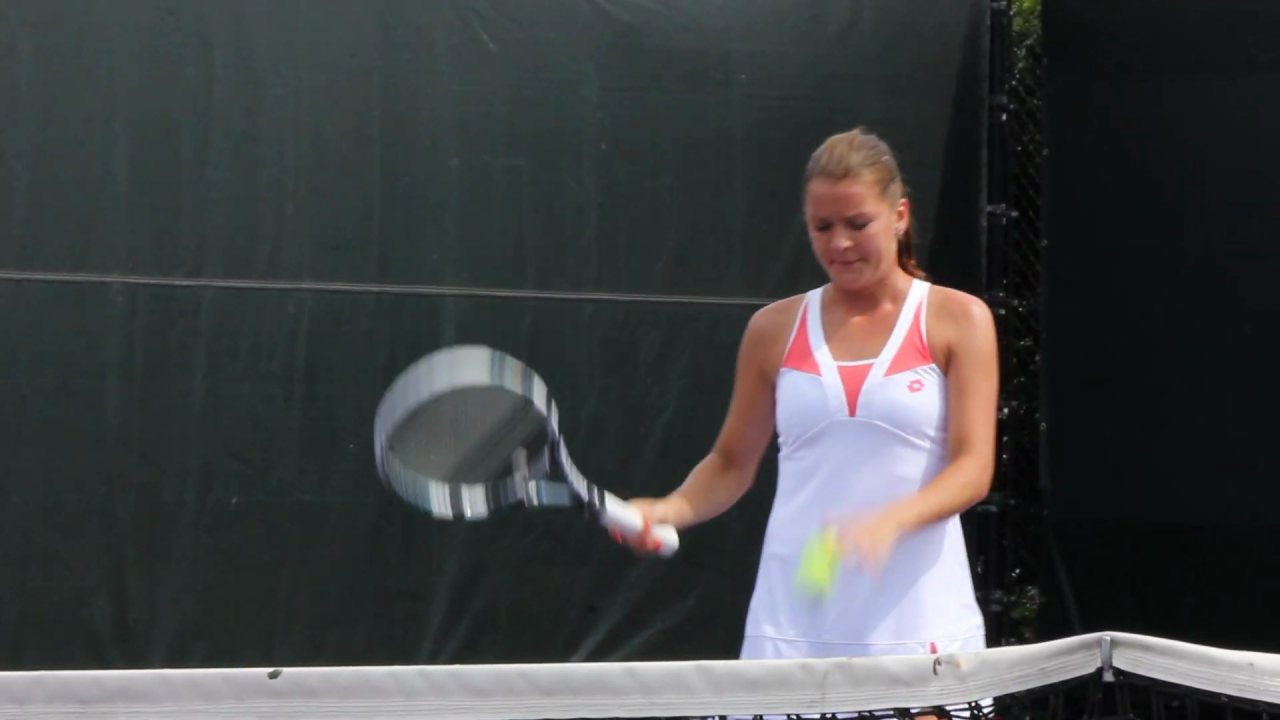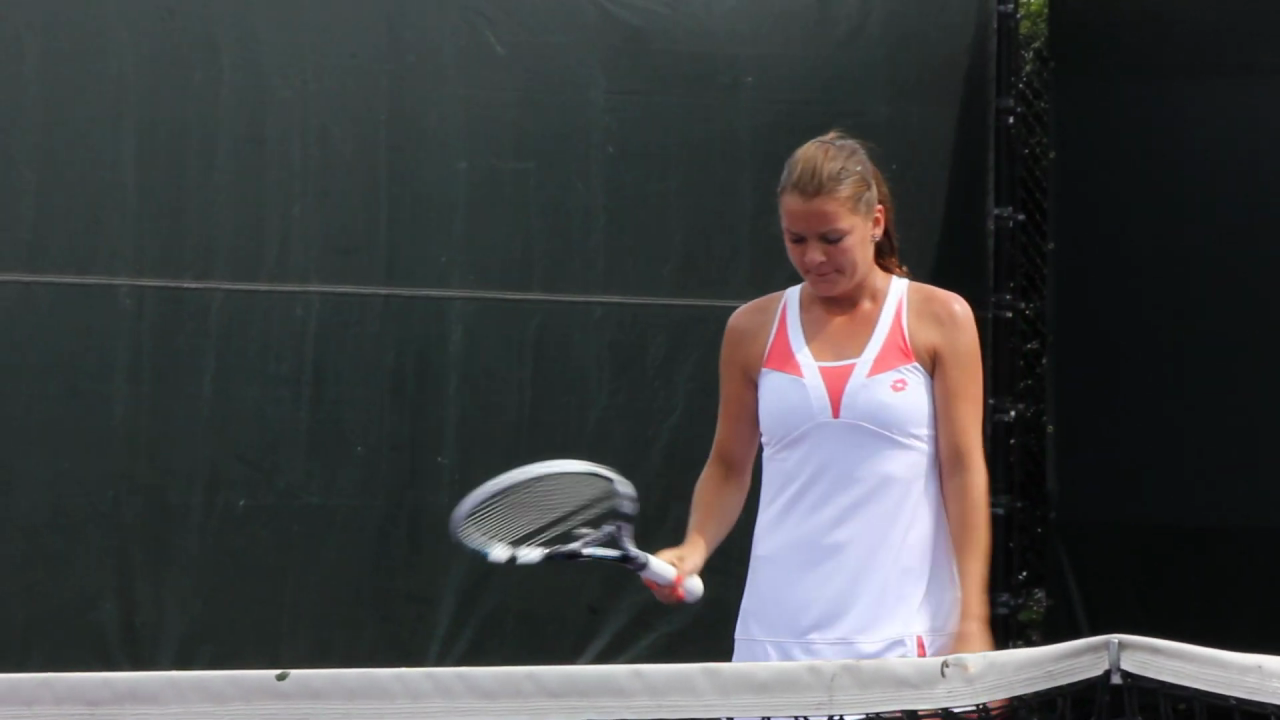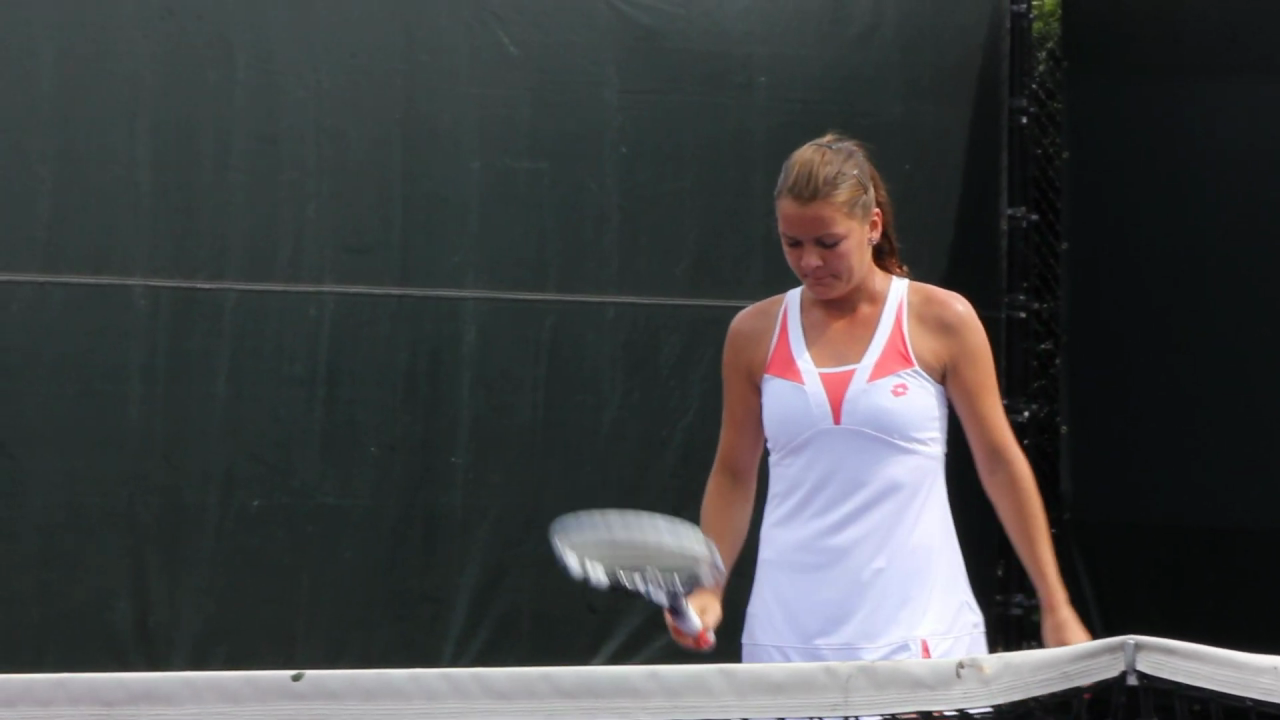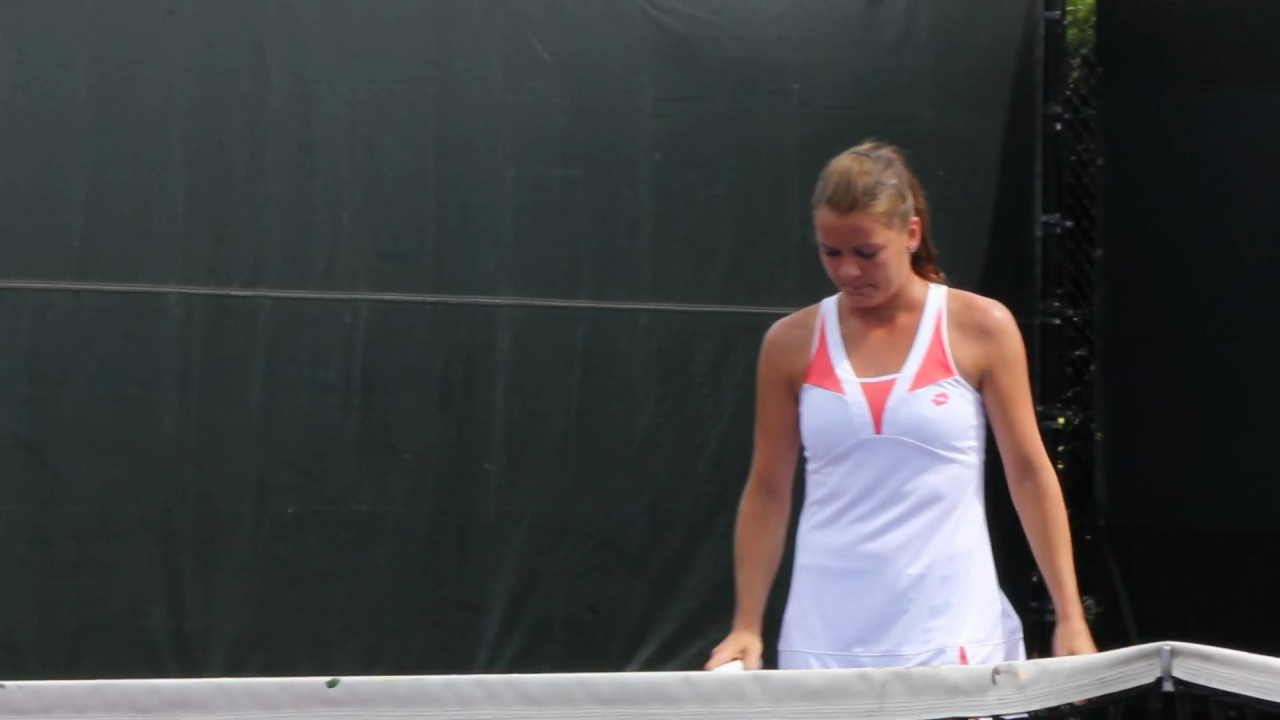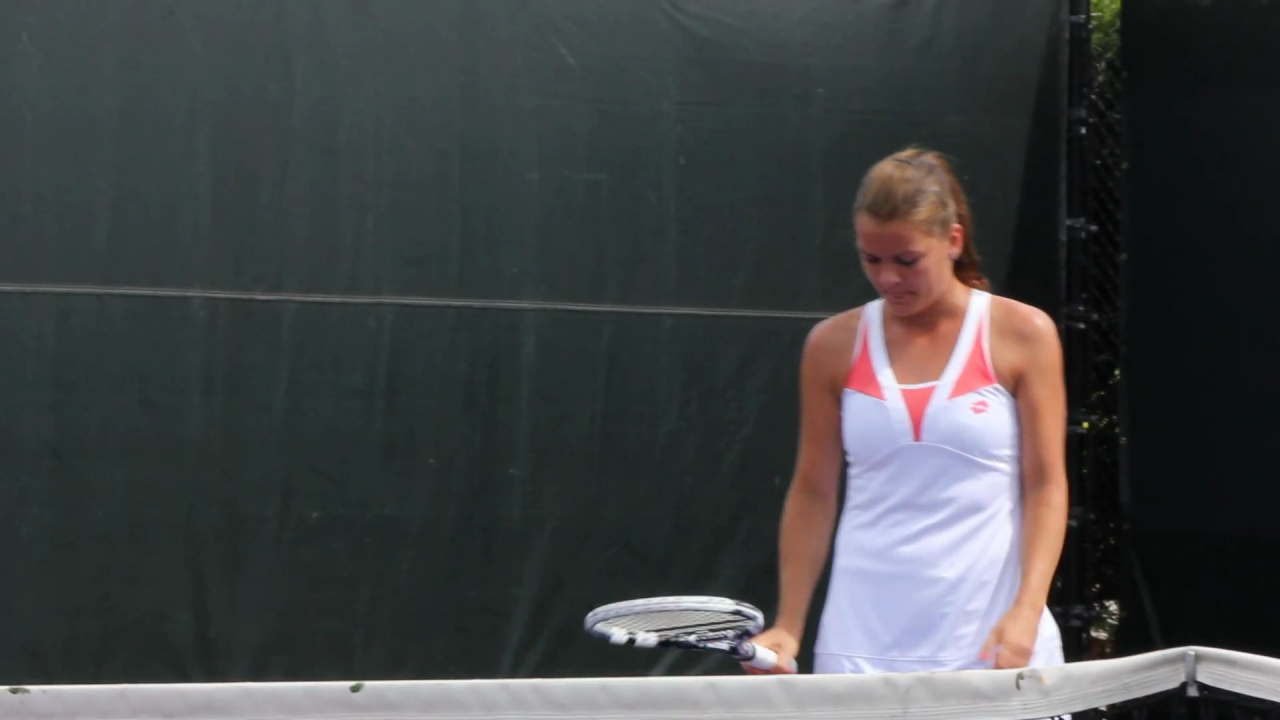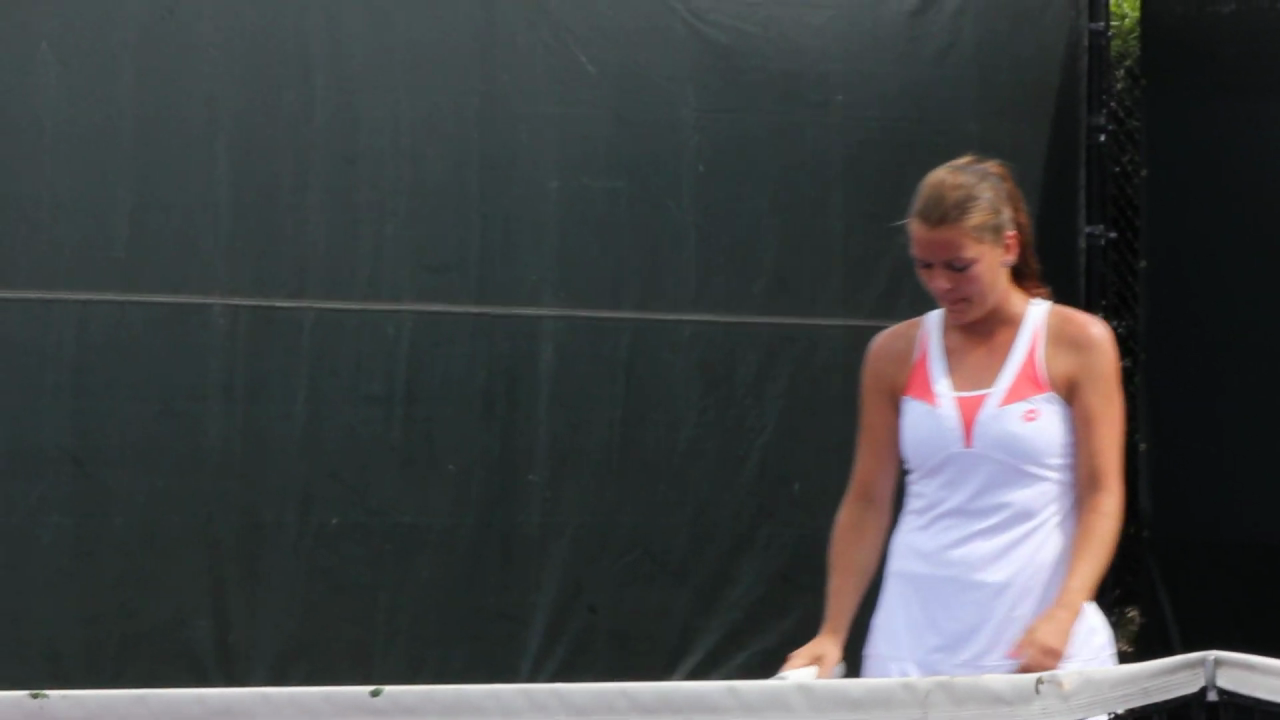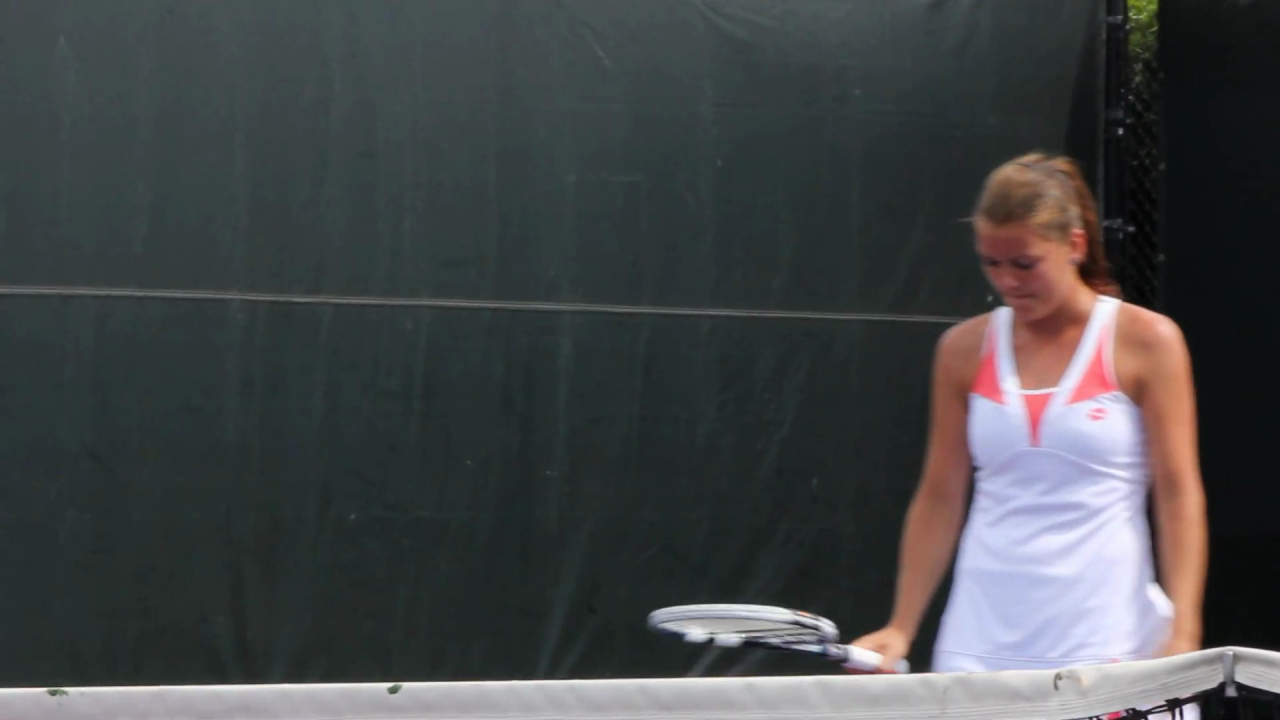
dt=0.2s
person 1, frame 1
left shoulder: (958, 319)
right shoulder: (774, 328)
left elbow: (973, 469)
right elbow: (732, 461)
left wrist: (890, 522)
right wrist: (669, 511)
left hip: (917, 625)
right hip: (790, 627)
person 1, frame 2
left shoulder: (937, 318)
right shoulder: (751, 326)
left elbow: (965, 470)
right elbow: (728, 466)
left wrist: (969, 620)
right wrist: (692, 550)
left hip: (908, 627)
right hip: (778, 630)
person 1, frame 3
left shoulder: (943, 320)
right shoulder: (755, 332)
left elbow: (1001, 464)
right elbow: (733, 475)
left wrist: (1055, 607)
right wrist: (708, 588)
left hip: (917, 628)
right hip: (788, 633)
person 1, frame 4
left shoulder: (981, 328)
right shoulder: (791, 342)
left elbow: (1031, 474)
right elbow: (768, 490)
left wrist: (1070, 615)
right wrist: (748, 625)
left hip: (955, 633)
right hip: (826, 638)
person 1, frame 5
left shoulder: (1021, 334)
right shoulder: (833, 345)
left elbow: (1047, 487)
right elbow: (812, 493)
left wrist: (1024, 614)
right wrist: (788, 626)
left hip: (989, 636)
right hip: (865, 641)
person 1, frame 6
left shoulder: (1079, 343)
right shoulder: (894, 353)
left elbow: (1102, 495)
right elbow: (867, 500)
left wrist: (1061, 616)
right wrist: (833, 634)
left hip: (1039, 646)
right hip: (915, 646)
person 1, frame 7
left shoulder: (1145, 342)
right shoulder: (964, 350)
left elbow: (1180, 495)
right elbow: (940, 498)
left wrist: (1183, 635)
right wrist: (901, 628)
left hip: (1113, 642)
right hip: (982, 643)
